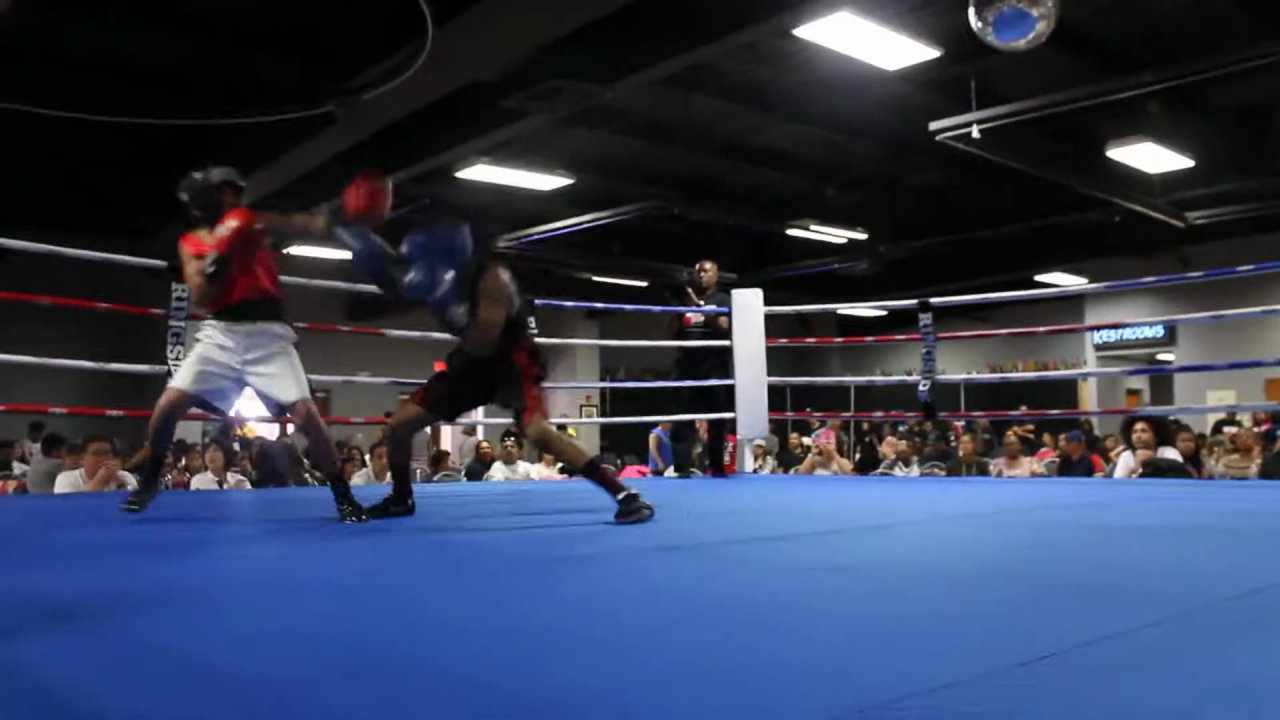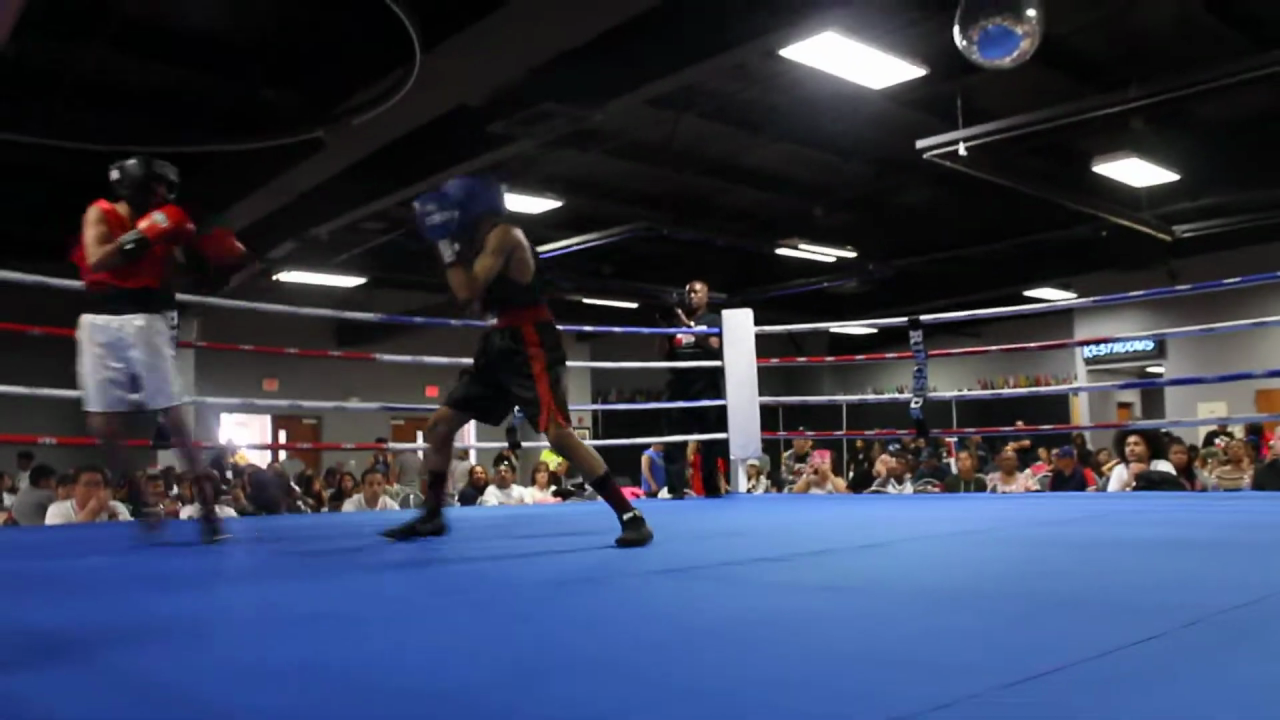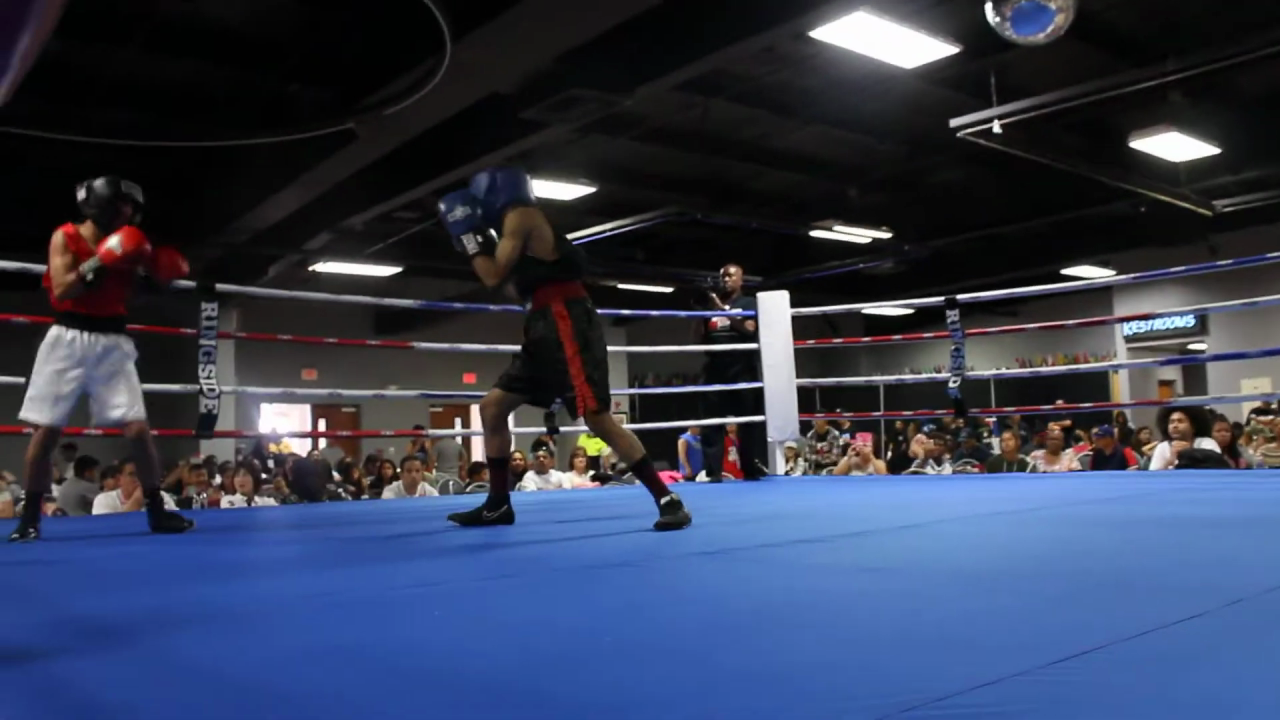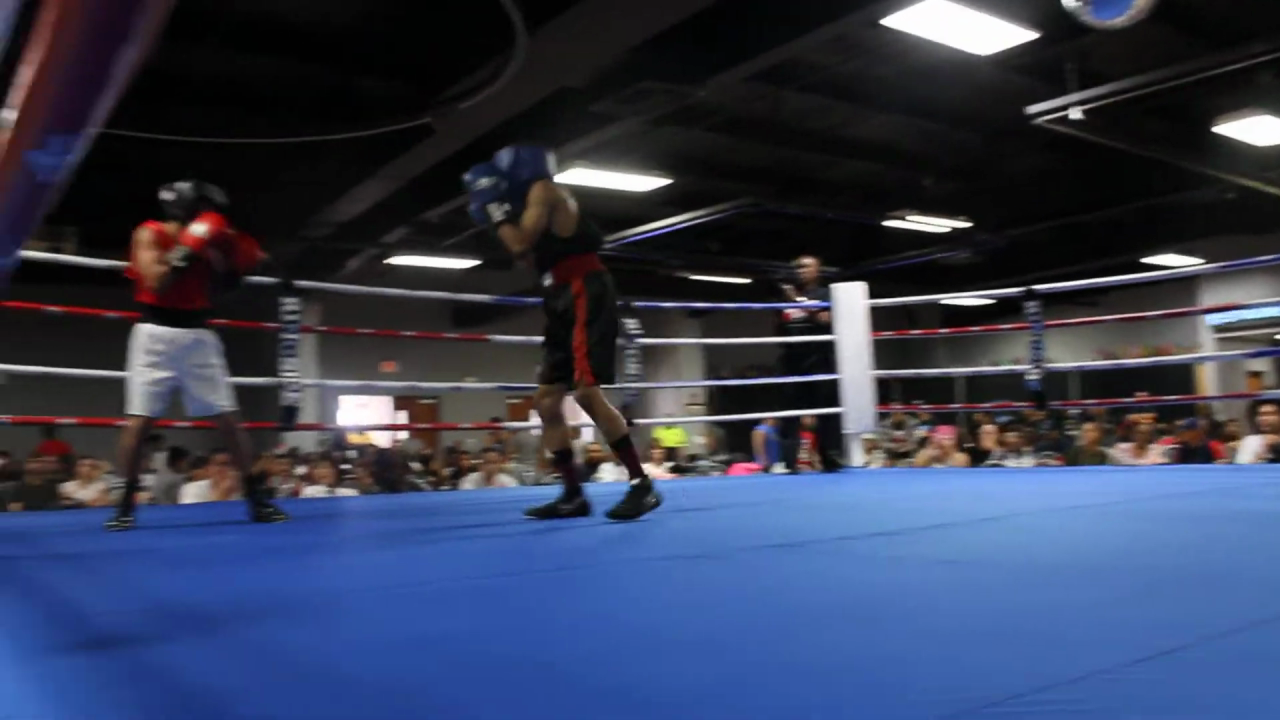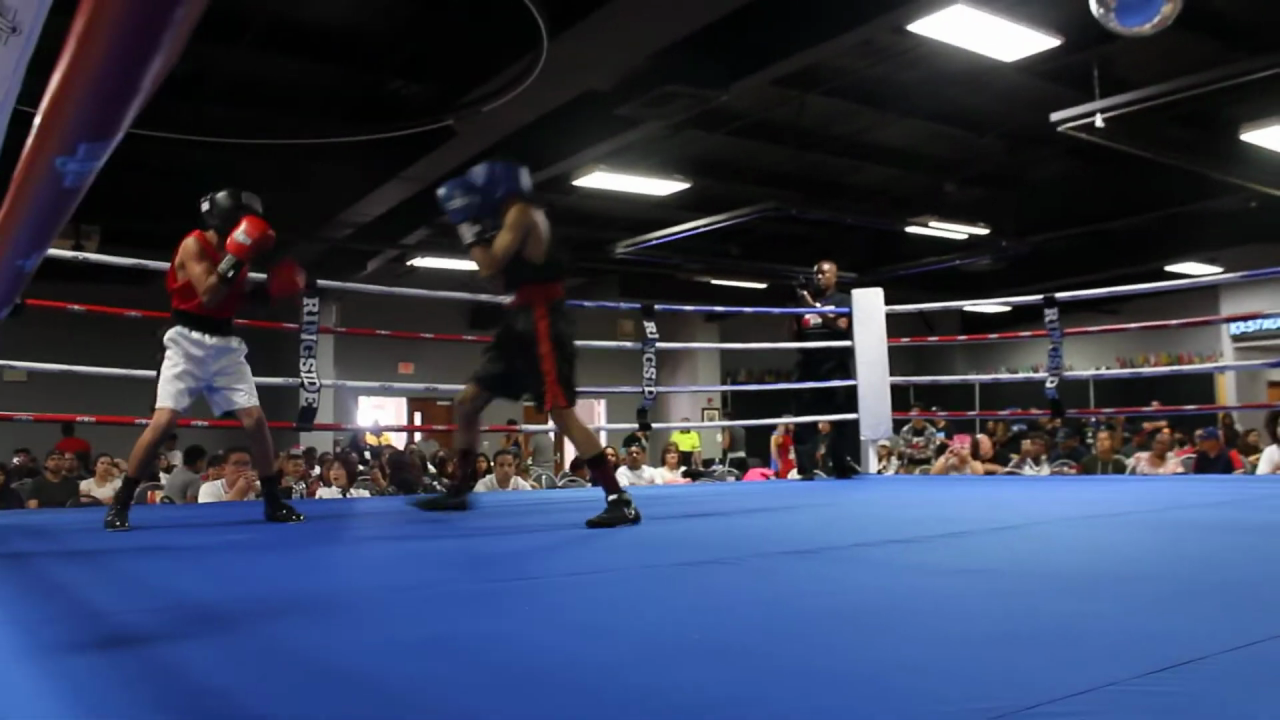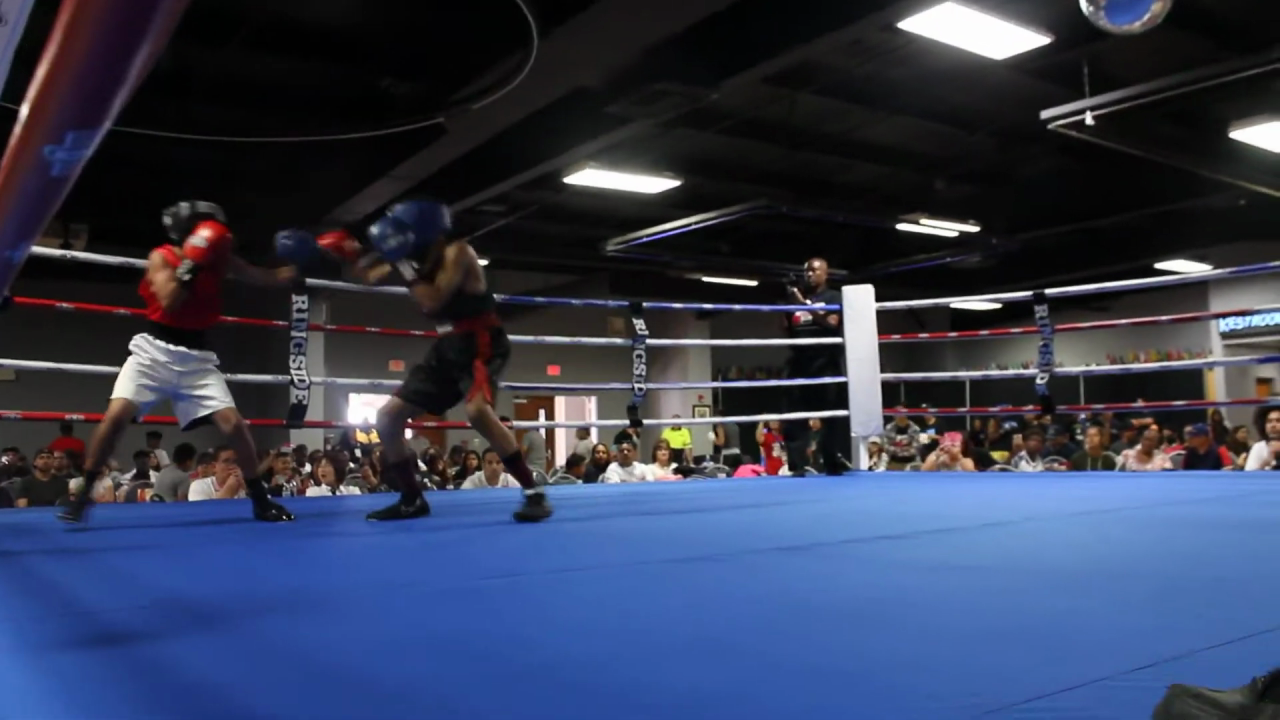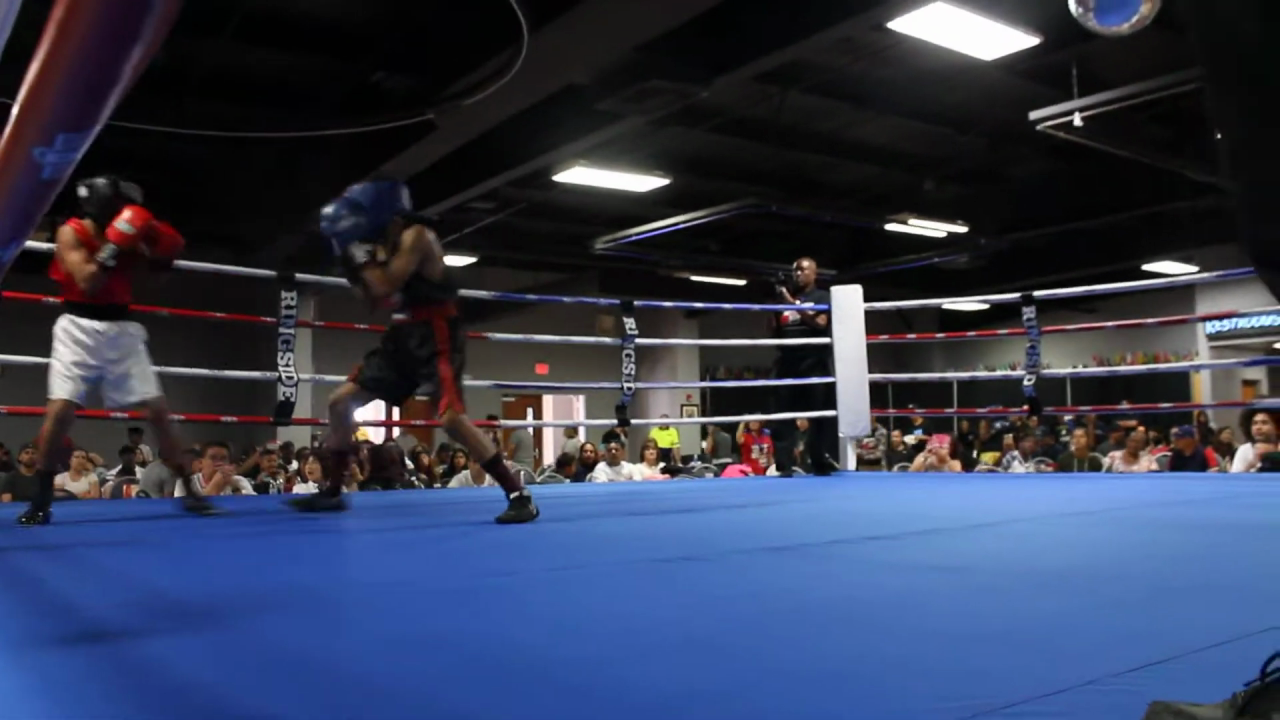
dt=0.3s
person 1, frame 1
left shoulder: (252, 224)
right shoulder: (190, 244)
left elbow: (300, 224)
right elbow: (200, 296)
left wrist: (324, 221)
right wrist: (217, 255)
left hip: (267, 333)
right hip: (222, 334)
left knee: (305, 413)
right knee: (168, 407)
left ankle: (343, 495)
right ankle: (148, 482)
person 1, frame 2
left shoulder: (166, 222)
right shoulder: (100, 214)
right elbow: (99, 262)
left wrist: (210, 253)
right wrist: (138, 235)
left hip: (149, 322)
right hip: (103, 324)
left knee: (172, 416)
right knee: (104, 425)
left ankle: (207, 501)
right ankle: (139, 503)
person 1, frame 3
left shoulder: (126, 244)
right shoulder: (66, 238)
right elbow: (60, 292)
left wrist: (161, 273)
right wrist: (99, 261)
left hip: (112, 344)
right hip: (68, 340)
left knee: (137, 430)
right knee: (45, 431)
left ankle: (157, 511)
right ankle: (30, 517)
person 1, frame 4
left shoulder: (206, 242)
right shoulder: (151, 234)
left elbow: (221, 286)
right elbow: (157, 283)
left wrist: (240, 265)
right wrist: (190, 248)
left hip: (198, 338)
right hip: (156, 335)
left knee: (228, 420)
right knee: (140, 422)
left ankle: (257, 500)
right ankle: (126, 506)
person 1, frame 5
left shoulder: (238, 247)
right shoulder: (194, 245)
right elbow: (209, 296)
left wrist: (270, 289)
right wrist: (235, 255)
left hip: (225, 344)
right hip: (188, 341)
left knee: (255, 420)
right knee: (164, 420)
left ankle: (273, 502)
right ankle: (120, 504)
person 1, frame 6
left shoulder: (222, 259)
right shoulder: (161, 258)
left elbow: (270, 280)
right elbow: (169, 303)
right wrist: (192, 261)
left hip: (195, 356)
right hip: (154, 350)
left knee: (233, 424)
right knee: (118, 414)
left ankle: (262, 501)
right ankle: (82, 496)
person 1, frame 7
left shoulder: (126, 236)
right shoulder: (71, 233)
left elbow: (152, 264)
right elbow: (86, 283)
left wrist: (162, 250)
right wrist: (115, 245)
left hip: (121, 331)
right hip: (79, 328)
left knee: (157, 410)
right knee: (60, 411)
left ankle: (188, 489)
right ankle: (41, 500)
person 2, frame 1
left shoulder: (491, 278)
right shoulder: (446, 271)
left elbow: (485, 343)
left wrist: (448, 304)
left hip: (512, 363)
right hip: (471, 363)
left knee: (537, 431)
right knee: (400, 424)
left ankle: (627, 496)
right ankle: (400, 499)
person 2, frame 2
left shoulder: (504, 235)
right shoulder: (481, 239)
left elbow: (467, 293)
right elbow: (474, 293)
left wrist: (444, 241)
right wrist: (448, 243)
left hip: (528, 344)
right hip: (497, 344)
left knee: (556, 432)
right knee: (440, 424)
left ankle: (630, 516)
right ankle: (432, 515)
person 2, frame 3
left shoulder: (519, 216)
right shoulder: (520, 227)
left elbow: (494, 278)
right elbow: (514, 284)
left wrist: (468, 233)
right wrist: (480, 240)
left hip: (566, 322)
right hip: (544, 327)
left knee: (596, 417)
right knee: (492, 408)
left ankle: (668, 499)
right ankle: (498, 504)
person 2, frame 4
left shoulder: (543, 191)
right shoulder: (543, 200)
left elbow: (522, 246)
right elbow: (534, 258)
left wrist: (494, 206)
right wrist: (498, 219)
left hip: (585, 296)
right hip: (564, 303)
left knee: (587, 392)
right knee: (546, 402)
left ankle: (641, 485)
right ankle: (572, 495)
person 2, frame 5
left shoulder: (522, 213)
right shoulder: (511, 220)
left elbow: (490, 267)
left wrist: (467, 224)
right wrist: (474, 231)
left hip: (542, 320)
right hip: (519, 322)
left knee: (560, 413)
right knee: (466, 404)
left ankle: (619, 502)
right ankle: (459, 491)
person 2, frame 6
left shoulder: (457, 252)
right shoulder: (424, 259)
left elbow: (433, 302)
right elbow: (370, 275)
left wrist: (403, 260)
left hip: (480, 346)
right hip: (448, 348)
left knee: (478, 412)
right knee: (388, 419)
left ankle: (534, 493)
right ankle: (411, 499)
person 2, frame 7
left shoulder: (416, 236)
right shoulder: (385, 244)
left elbow: (388, 287)
right elbow: (380, 297)
left wrist: (357, 244)
right wrist: (352, 255)
left hip: (436, 337)
right hip: (402, 336)
left knee: (452, 419)
right knee: (339, 403)
left ankle: (519, 495)
right ankle: (331, 492)
person 3, frame 1
left shoulder: (722, 300)
right shoulder: (686, 301)
left elbow: (723, 326)
right elbow: (675, 332)
left wrist: (699, 305)
left hip: (714, 366)
right hip: (689, 365)
left knee: (717, 418)
right knee: (683, 418)
left ankle: (717, 467)
right ankle: (682, 467)
person 3, frame 2
left shoulder: (713, 320)
right shoulder: (677, 321)
left elbow: (713, 346)
right elbow: (667, 353)
left wrist: (689, 326)
left hip: (706, 386)
right hip: (680, 386)
left knee: (711, 439)
right knee: (675, 438)
left ankle: (712, 488)
right ankle: (676, 488)
person 3, frame 3
left shoulder: (749, 304)
right shoulder: (712, 305)
left elbow: (749, 329)
right elbow: (702, 337)
left wrist: (724, 310)
left hip: (742, 369)
right hip: (716, 369)
left knee: (749, 422)
right knee: (712, 422)
left ankle: (751, 470)
right ankle: (713, 472)
person 3, frame 4
left shoulder: (824, 295)
right shoulder: (788, 296)
left elbow: (824, 320)
right elbow: (779, 329)
left wrist: (797, 301)
left hip: (818, 360)
right hip: (792, 361)
left knee: (826, 413)
right knee: (789, 414)
left ankle: (829, 460)
right ankle: (790, 463)
person 3, frame 5
left shoulder: (843, 300)
right shoulder: (805, 302)
left elbow: (841, 325)
right elbow: (796, 334)
left wrist: (815, 307)
left hip: (835, 367)
right hip: (809, 366)
left knee: (842, 419)
right knee: (804, 420)
left ankle: (843, 467)
right ankle: (805, 469)
person 3, frame 6
left shoulder: (833, 297)
right shoulder: (796, 299)
left elbow: (831, 322)
right elbow: (787, 331)
left wrist: (805, 303)
left hip: (827, 363)
right hip: (800, 363)
left knee: (833, 415)
right knee: (795, 417)
left ankle: (834, 464)
right ankle: (797, 466)
person 3, frame 7
left shoulder: (822, 297)
right shoulder: (785, 299)
left elbow: (820, 322)
right elbow: (775, 330)
left wrist: (793, 304)
left hip: (814, 363)
right hip: (788, 362)
left knee: (821, 416)
right knee: (784, 416)
left ankle: (822, 464)
right ankle: (784, 466)
